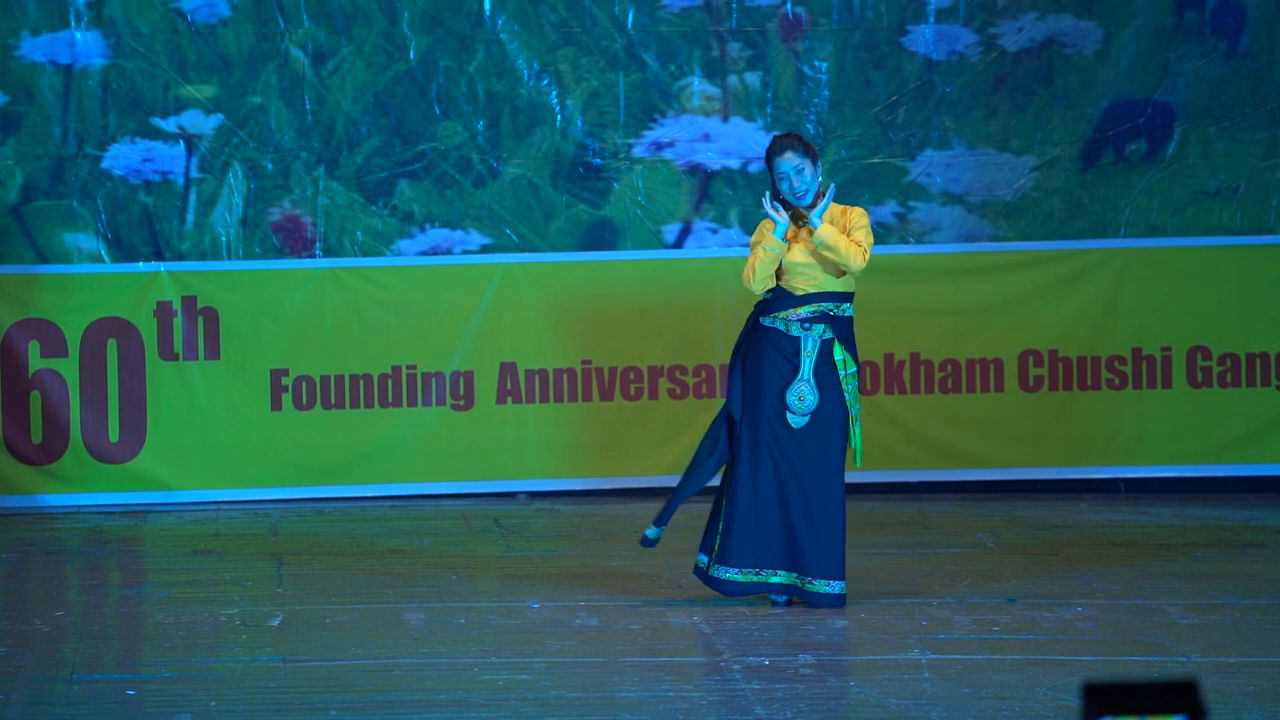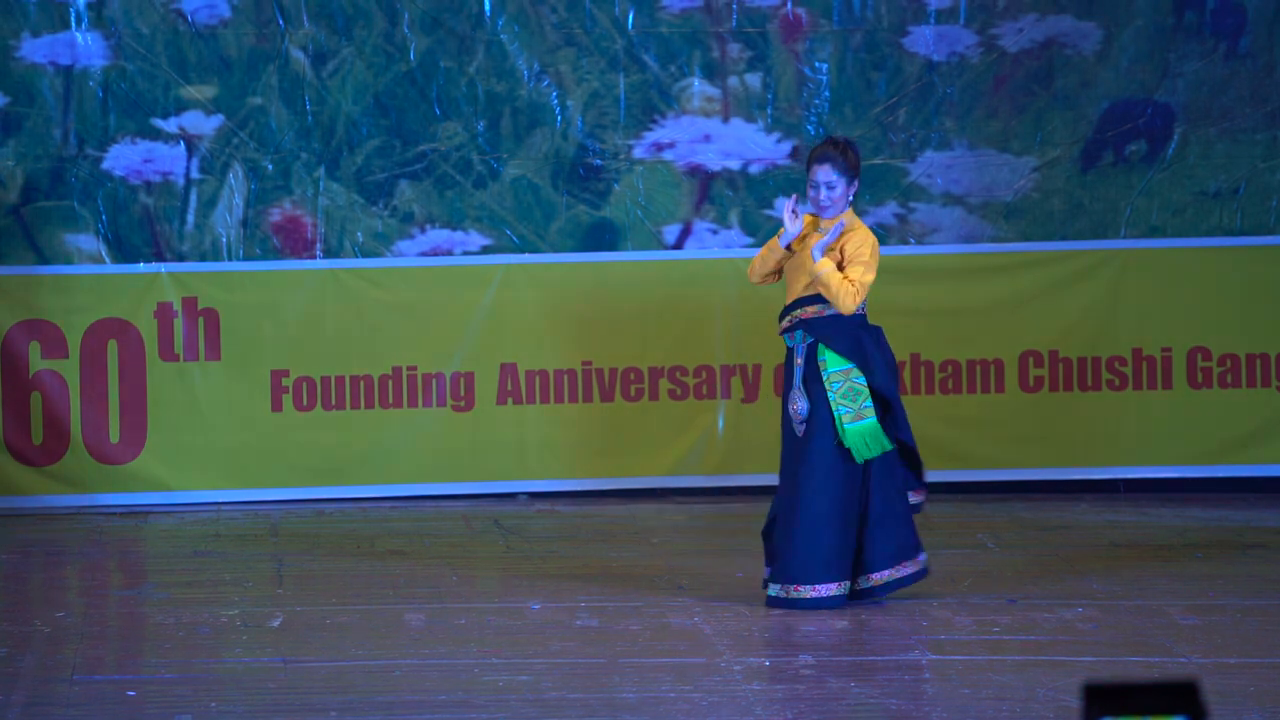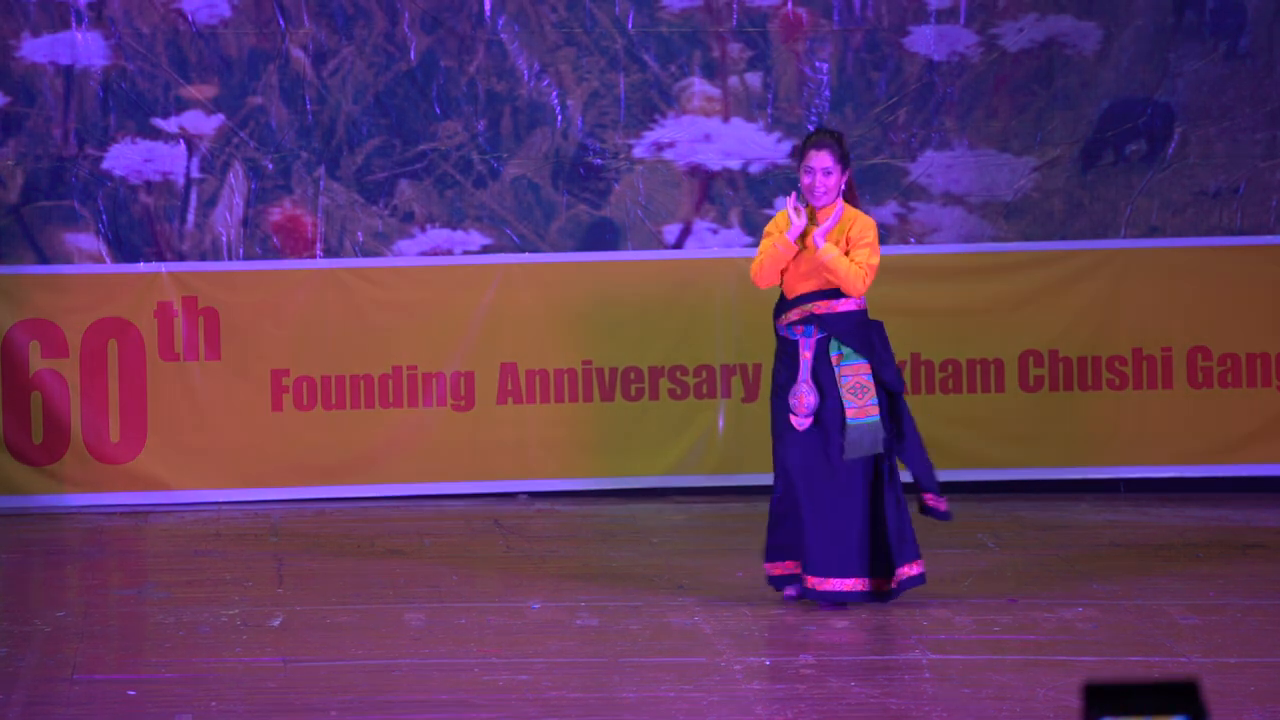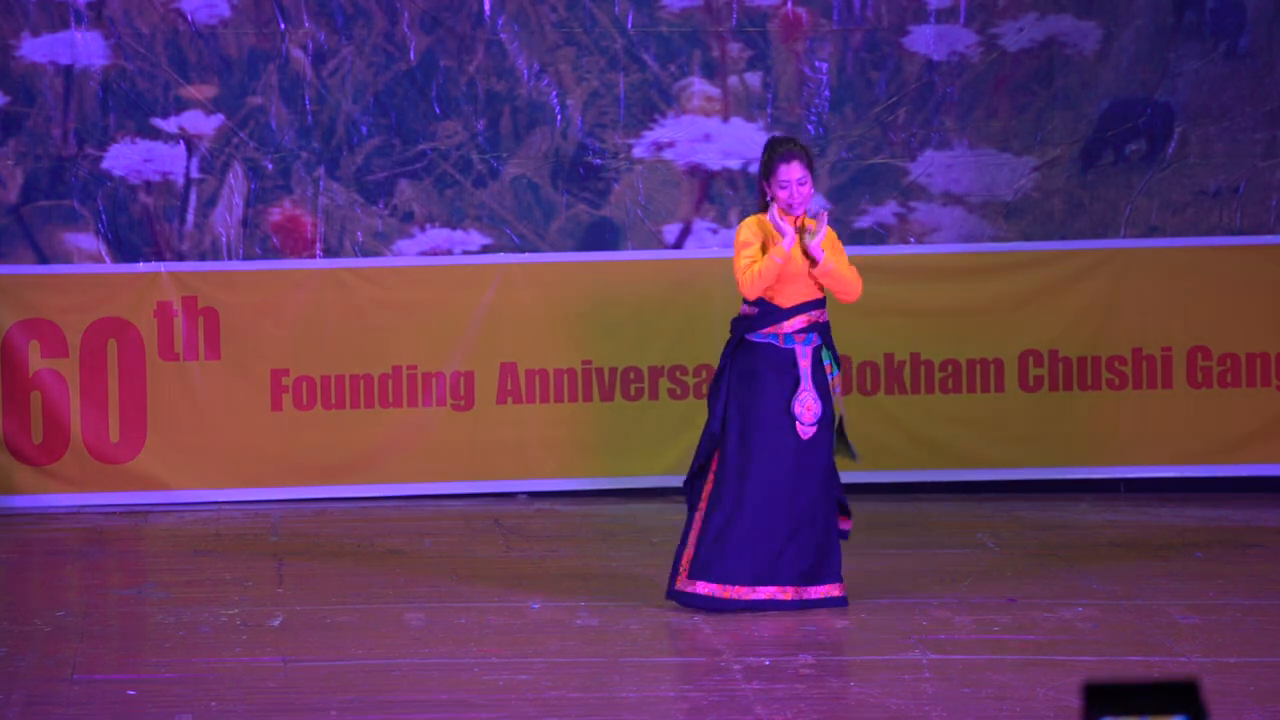
dt=0.5s
person 1, frame 1
left shoulder: (850, 217)
right shoulder: (773, 227)
left elbow: (856, 261)
right elbow: (755, 284)
left wrist: (815, 221)
right wrist: (778, 232)
left hip: (827, 351)
right hip: (774, 348)
left knee: (820, 462)
right knee: (769, 455)
left ankle: (815, 575)
right ankle: (774, 572)
person 1, frame 2
left shoulder: (859, 237)
right shoulder: (802, 227)
left elbow: (848, 300)
right elbow: (757, 274)
left wrist: (818, 255)
right wrist: (786, 237)
left hip: (841, 356)
right hip: (804, 357)
left knee: (834, 465)
right knee: (810, 464)
left ankle: (821, 577)
person 1, frame 3
left shoulder: (861, 222)
right shoulder: (783, 222)
left elbow: (856, 281)
right elbow: (761, 277)
left wrist: (818, 235)
right wrist: (797, 234)
left hip: (847, 350)
right hip: (797, 351)
left knee: (846, 460)
right knee: (797, 459)
left ankle: (844, 575)
right ankle: (800, 566)
person 1, frame 4
left shoulder: (823, 233)
right shoulder: (754, 228)
left elbow: (852, 291)
right elbow: (751, 285)
left wrist: (818, 254)
right wrist: (786, 245)
left hip: (809, 361)
right hip: (761, 361)
left knee: (806, 471)
right knee: (751, 468)
left ankle: (806, 579)
right ankle: (740, 579)
